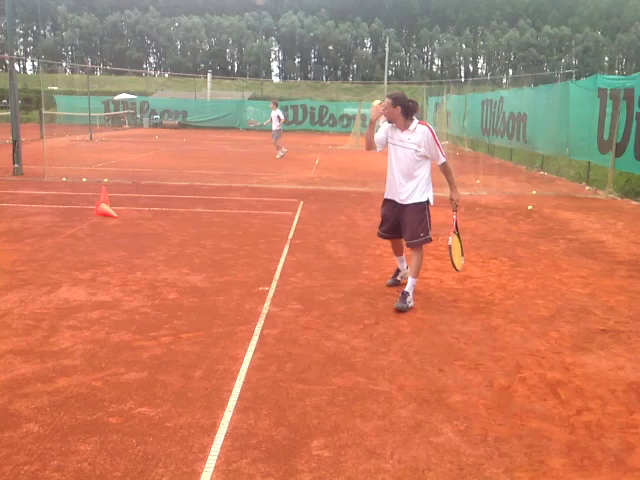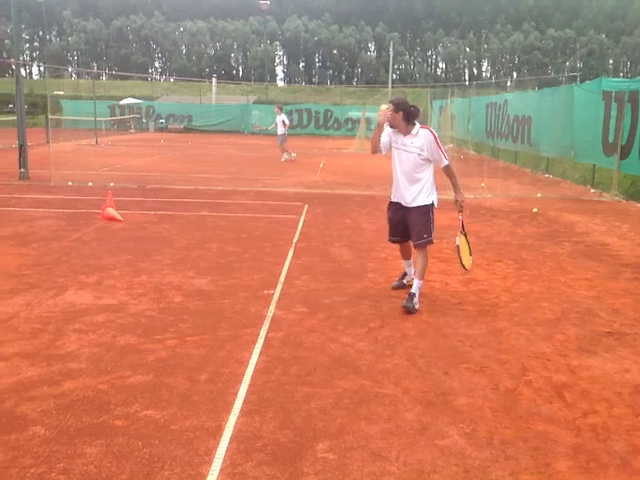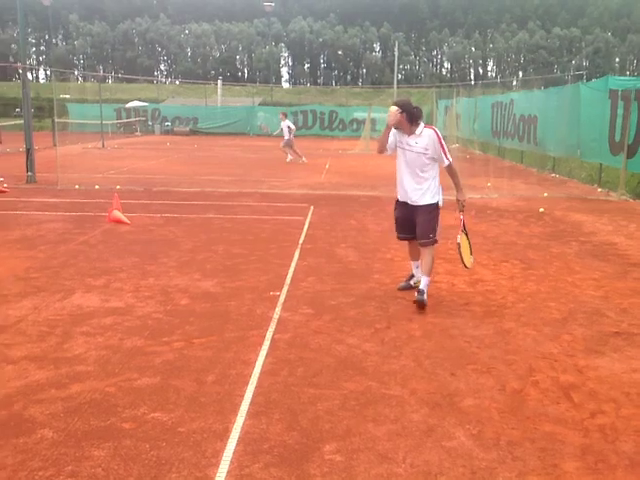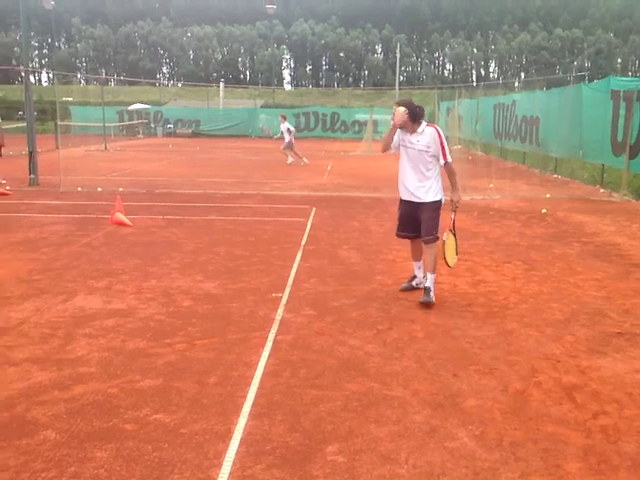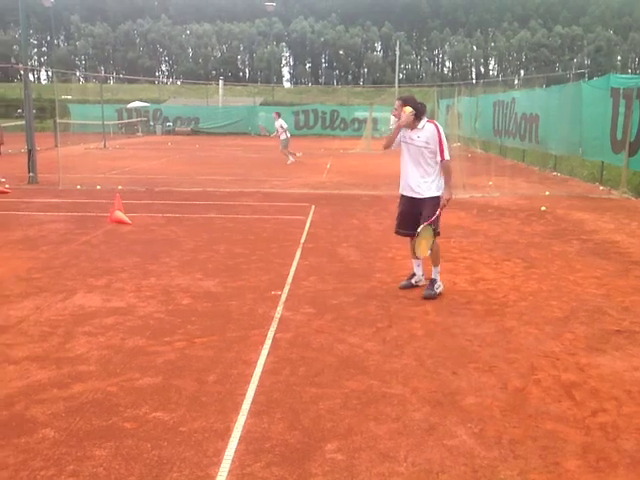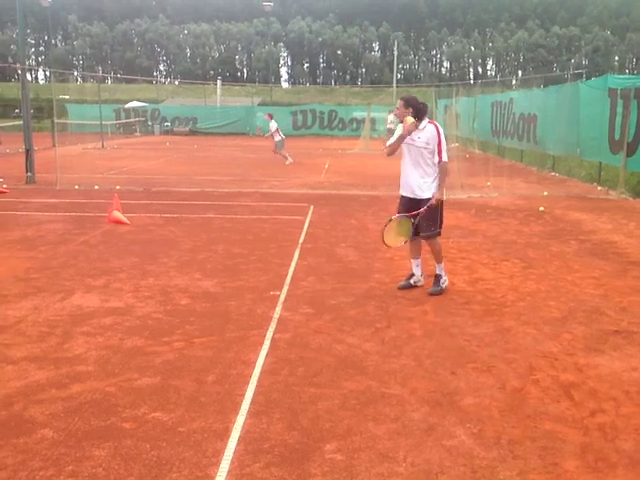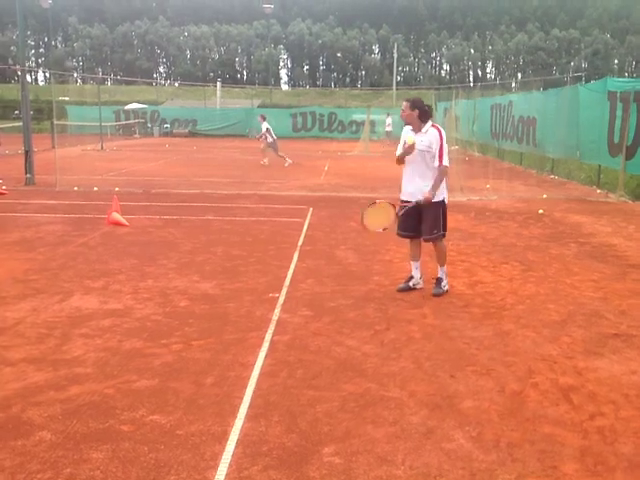
dt=0.1s
person 1, frame 1
left shoulder: (424, 131)
right shoulder: (388, 128)
left elbow: (441, 161)
right elbow: (369, 146)
left wrist: (453, 189)
right wrist: (372, 121)
left hip: (416, 197)
right hip: (393, 194)
left knee: (415, 244)
right knee: (392, 236)
left ankle: (408, 293)
right ankle: (402, 270)
person 1, frame 2
left shoulder: (427, 135)
right shoulder: (391, 133)
left elbow: (444, 164)
right elbow: (375, 150)
left wrist: (457, 191)
right wrist: (379, 125)
left hip: (421, 200)
right hip: (399, 198)
left knee: (420, 245)
right knee: (401, 239)
left ankle: (414, 294)
right ankle: (409, 274)
person 1, frame 3
left shoulder: (431, 134)
right shoulder: (396, 133)
left elbow: (448, 164)
right elbow: (380, 150)
left wrist: (459, 190)
right wrist: (389, 126)
left hip: (427, 199)
right hip: (405, 197)
left knee: (427, 242)
right knee: (411, 239)
left ankle: (422, 291)
right ankle: (416, 276)
person 1, frame 4
left shoulder: (432, 132)
right shoulder: (400, 132)
left elbow: (446, 162)
right elbow: (384, 148)
left wrist: (455, 190)
right wrist: (395, 126)
left hip: (430, 196)
right hip: (408, 195)
left knee: (429, 240)
right knee: (413, 238)
left ankle: (429, 287)
right ankle: (419, 277)
person 1, frame 5
left shoulder: (432, 128)
right shoulder: (401, 127)
left elbow: (445, 160)
right elbow: (386, 146)
left wrist: (448, 189)
right wrist: (399, 125)
left hip: (430, 193)
right hip: (408, 191)
right knee: (411, 235)
left ankle: (435, 279)
right ankle: (418, 275)
person 1, frame 6
left shoulder: (433, 129)
right shoulder: (403, 129)
left elbow: (442, 162)
right elbow: (389, 152)
left wrist: (440, 190)
right wrist: (403, 135)
left hip: (429, 194)
right hip: (408, 192)
left knee: (430, 236)
right knee: (412, 235)
left ankle: (441, 276)
right ankle: (417, 275)
person 1, frame 7
left shoulder: (436, 133)
right shoulder: (406, 131)
left elbow: (443, 166)
right elbow: (398, 160)
left wrist: (432, 191)
right wrist: (404, 153)
left hip: (433, 196)
right hip: (410, 194)
left knee: (435, 238)
right knee: (412, 237)
left ankle: (442, 278)
right ankle: (416, 278)
